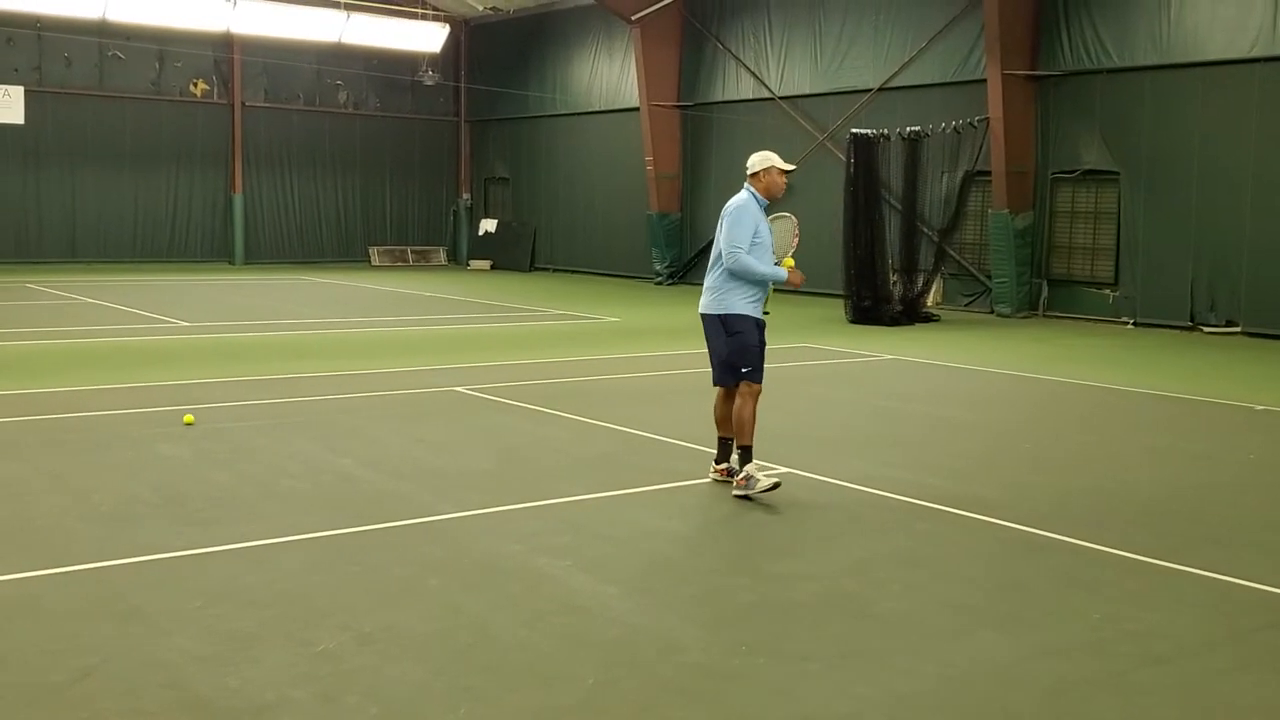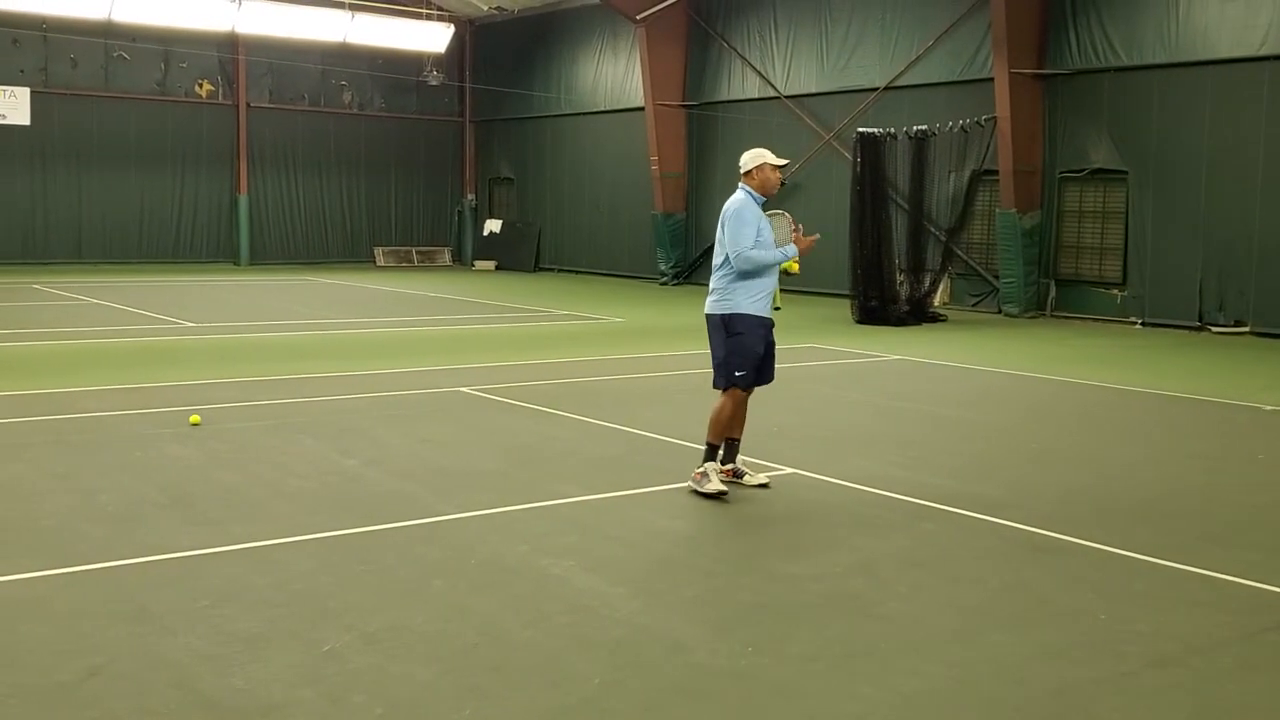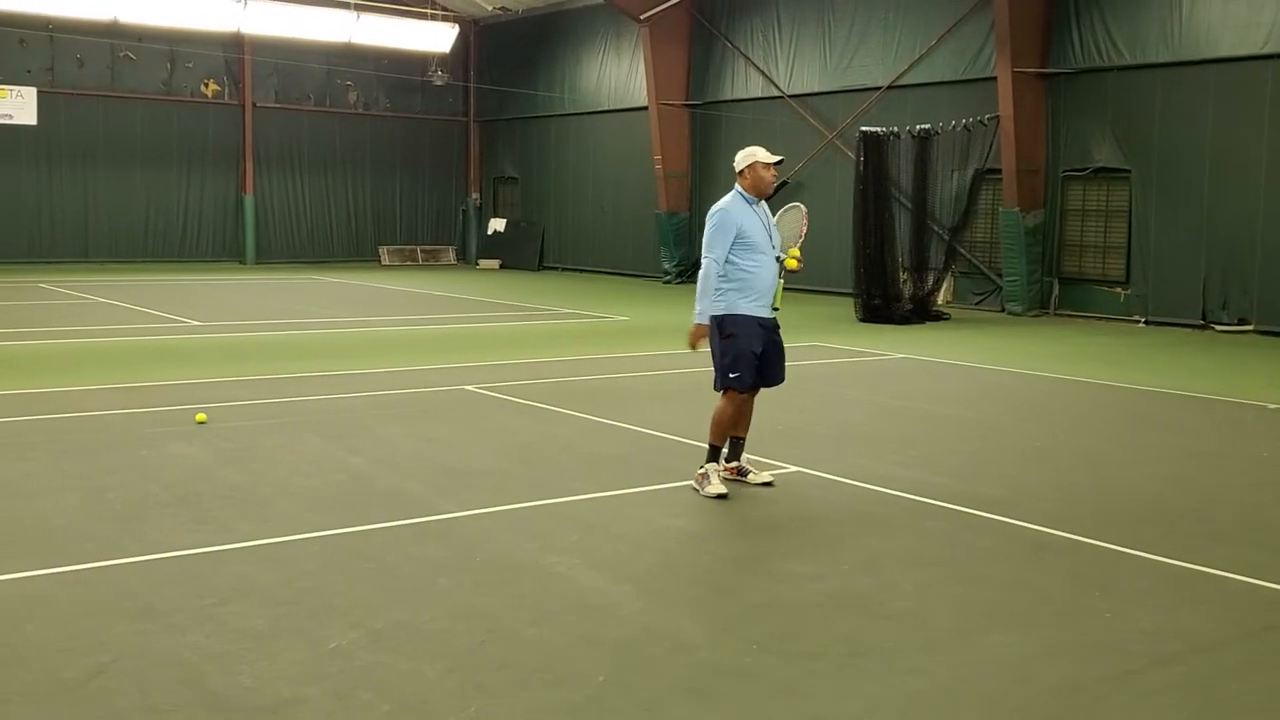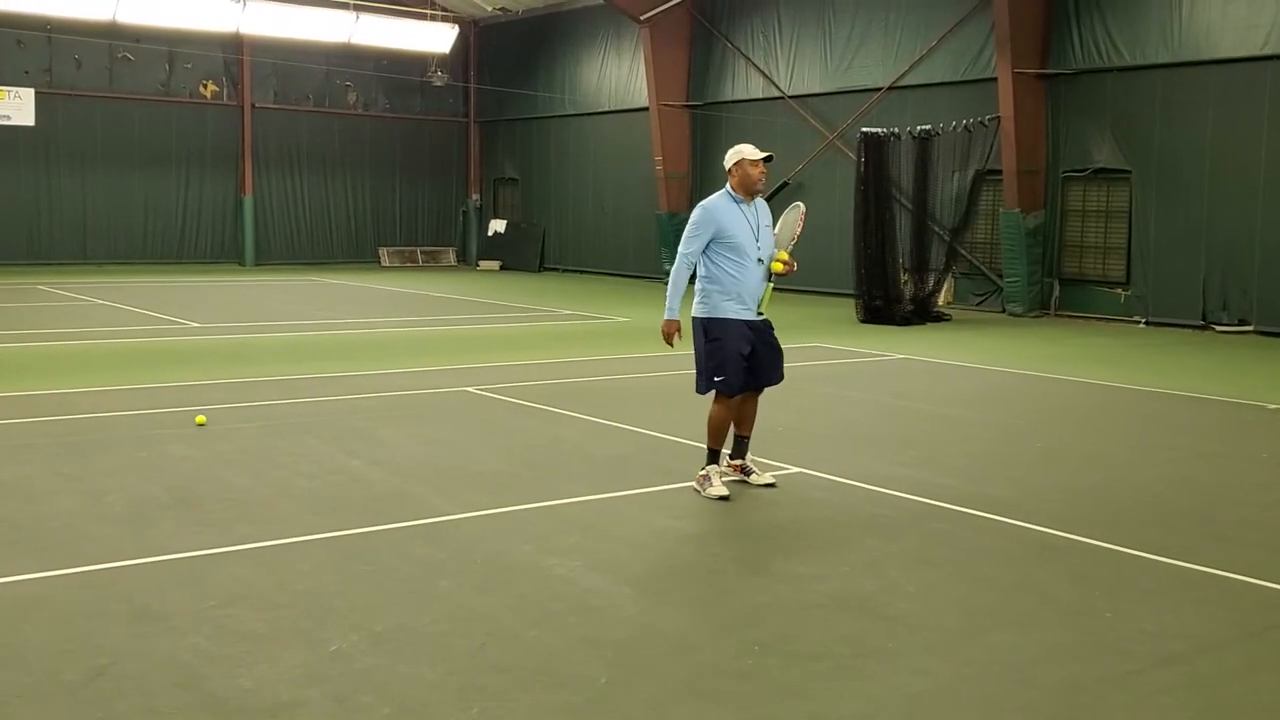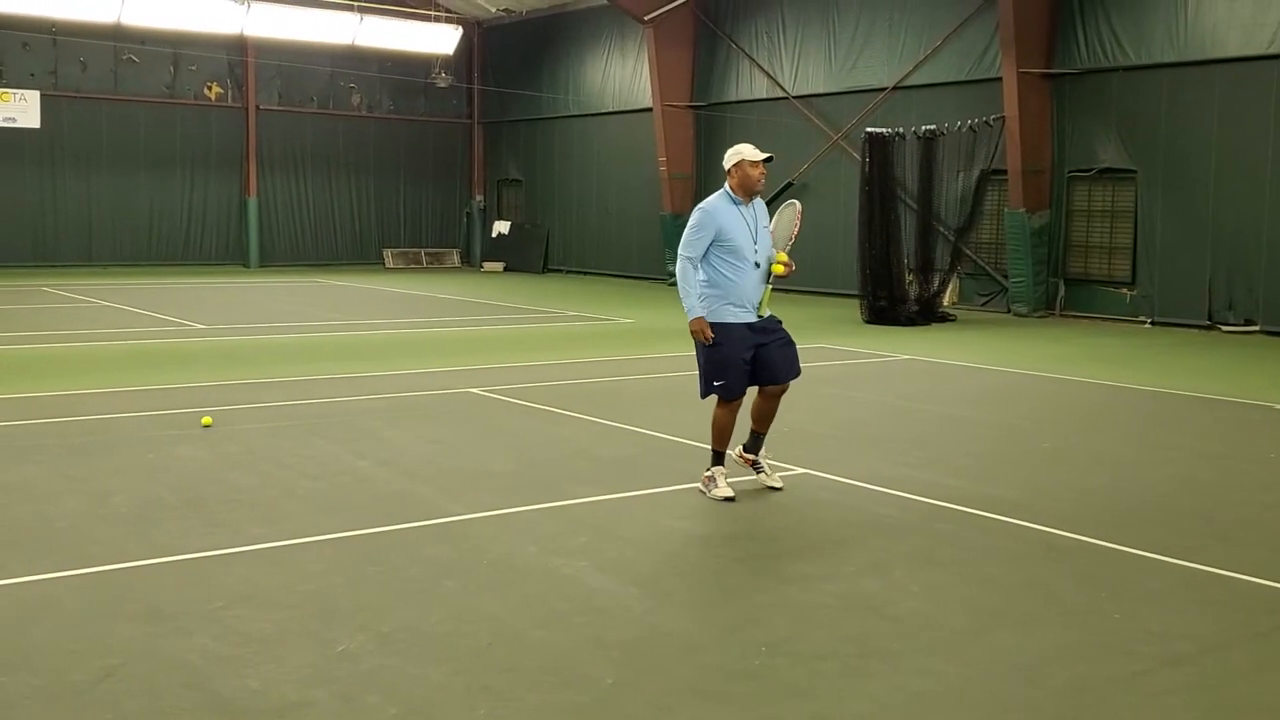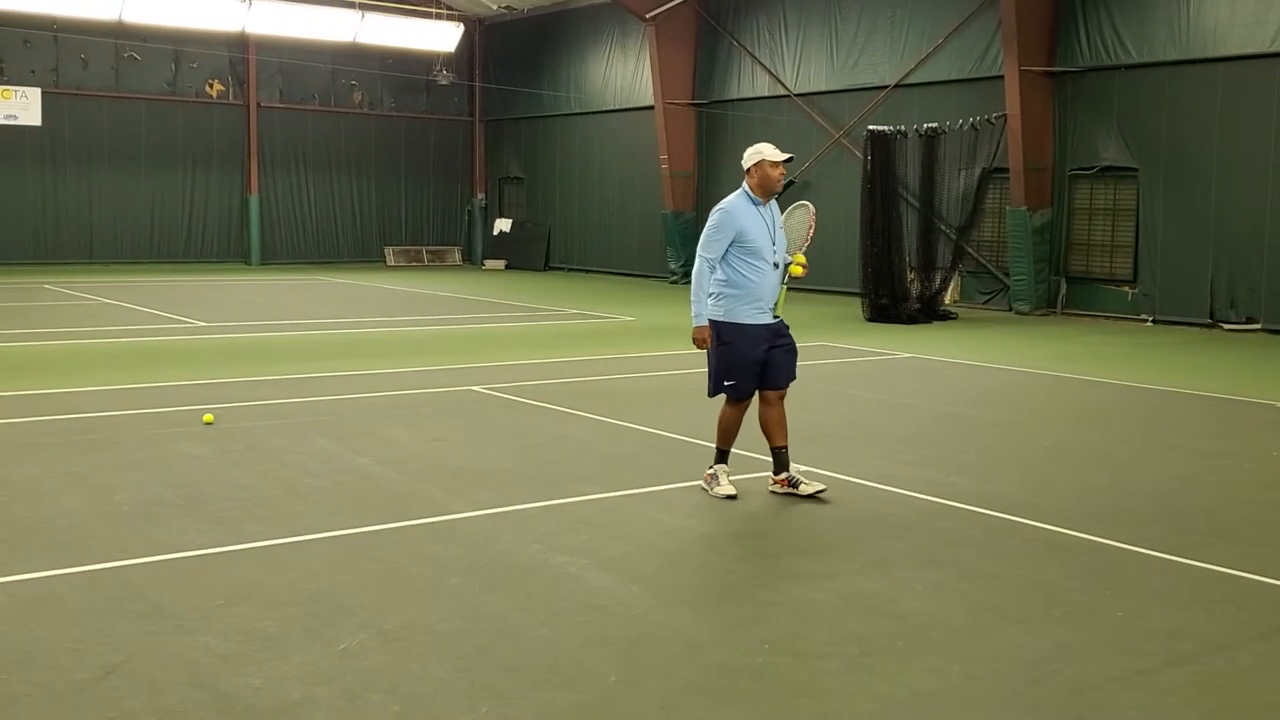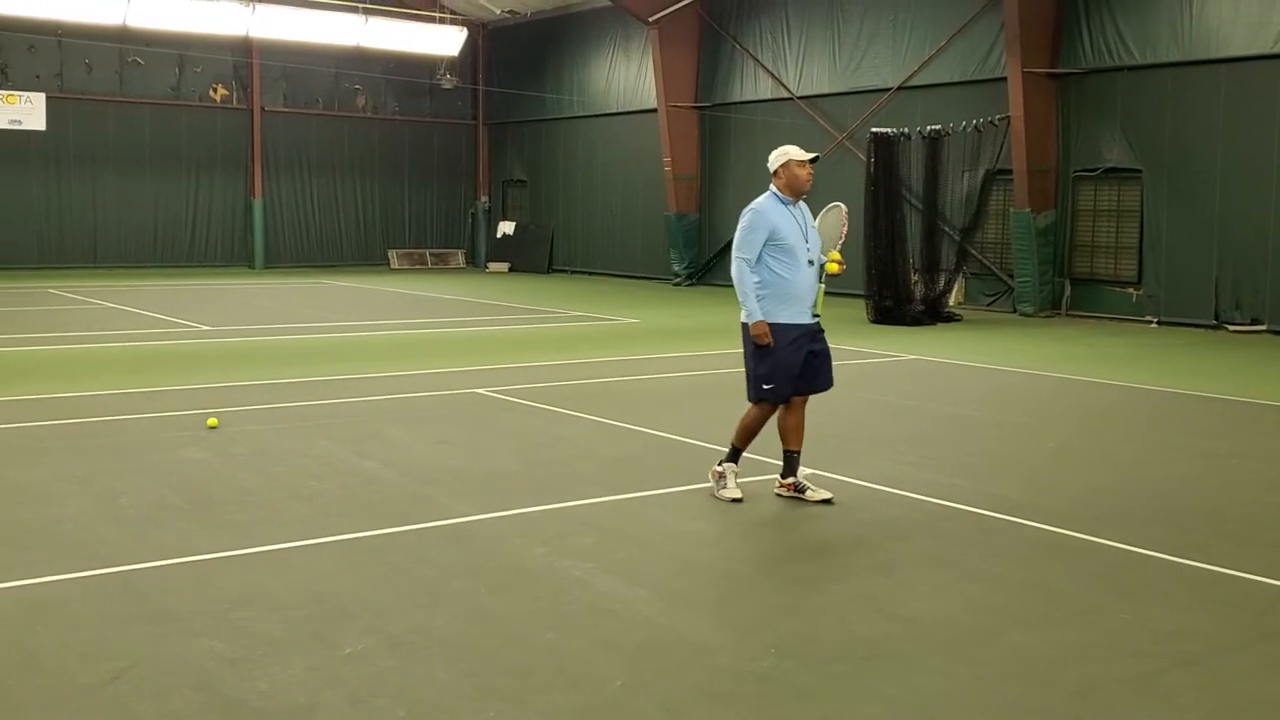
dt=0.4s
person 1, frame 1
left shoulder: (755, 208)
right shoulder: (742, 207)
right elbow: (734, 259)
left wrist: (778, 270)
right wrist: (783, 275)
left hip: (743, 311)
right hip: (729, 312)
left knee: (731, 386)
right knee: (748, 387)
left ankle: (722, 463)
right ankle: (746, 473)
person 1, frame 2
left shoulder: (751, 206)
right shoulder: (741, 206)
right elbow: (742, 259)
left wrist: (784, 263)
right wrist: (791, 250)
left hip: (752, 313)
right hip: (734, 313)
left knee: (742, 390)
right knee: (735, 390)
left ankle: (729, 463)
right ankle: (706, 468)
person 1, frame 3
left shoulder: (762, 209)
right shoulder: (726, 211)
right elbow: (710, 266)
left wrist: (786, 262)
right wrist: (700, 318)
left hip: (761, 316)
right hip: (733, 317)
left knee: (750, 390)
right knee: (734, 392)
left ankle: (733, 461)
right ankle: (708, 468)
person 1, frame 4
left shoulder: (762, 208)
right shoulder: (711, 209)
right elbow: (684, 261)
left wrist: (781, 264)
right wrist: (671, 312)
left hip: (754, 317)
right hip: (721, 318)
left knee: (752, 389)
right knee: (728, 394)
left ankle: (738, 460)
right ankle: (709, 470)
person 1, frame 5
left shoulder: (760, 208)
right shoulder: (710, 211)
right elbow: (685, 262)
left wrist: (780, 264)
right wrist: (694, 313)
left hip: (760, 318)
right hip: (722, 322)
left knee: (777, 384)
right knee: (731, 398)
left ankle: (752, 451)
right ankle: (714, 471)
person 1, frame 6
left shoulder: (772, 207)
right shoulder: (729, 211)
right elbow: (703, 264)
left wrist: (791, 263)
right wrist: (700, 320)
left hip: (770, 321)
right hip: (735, 323)
left knee: (774, 395)
right knee: (739, 398)
left ankle: (782, 474)
right ankle: (717, 469)
person 1, frame 7
left shoulder: (803, 210)
right shoulder: (761, 211)
right elbow: (740, 265)
left wrist: (827, 263)
right wrist: (755, 317)
left hip: (805, 323)
right hip: (773, 325)
left knee: (797, 400)
right knee: (769, 401)
left ankle: (790, 478)
right ankle: (727, 466)
